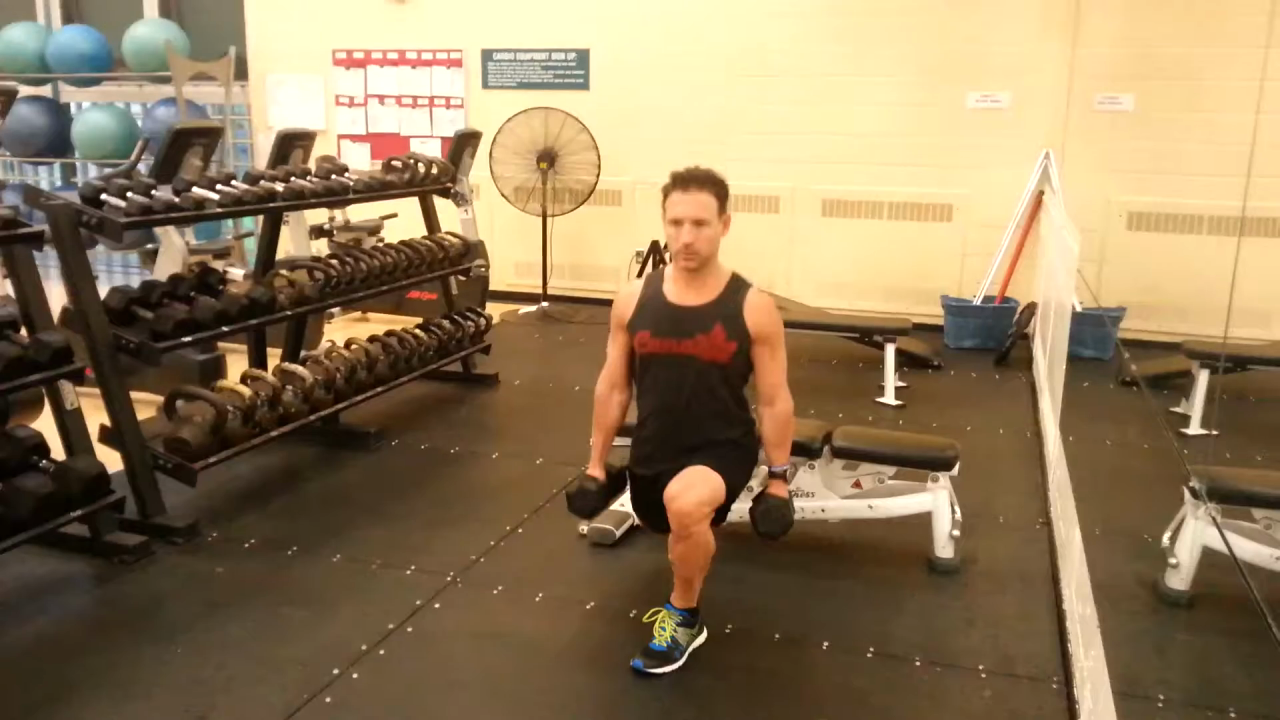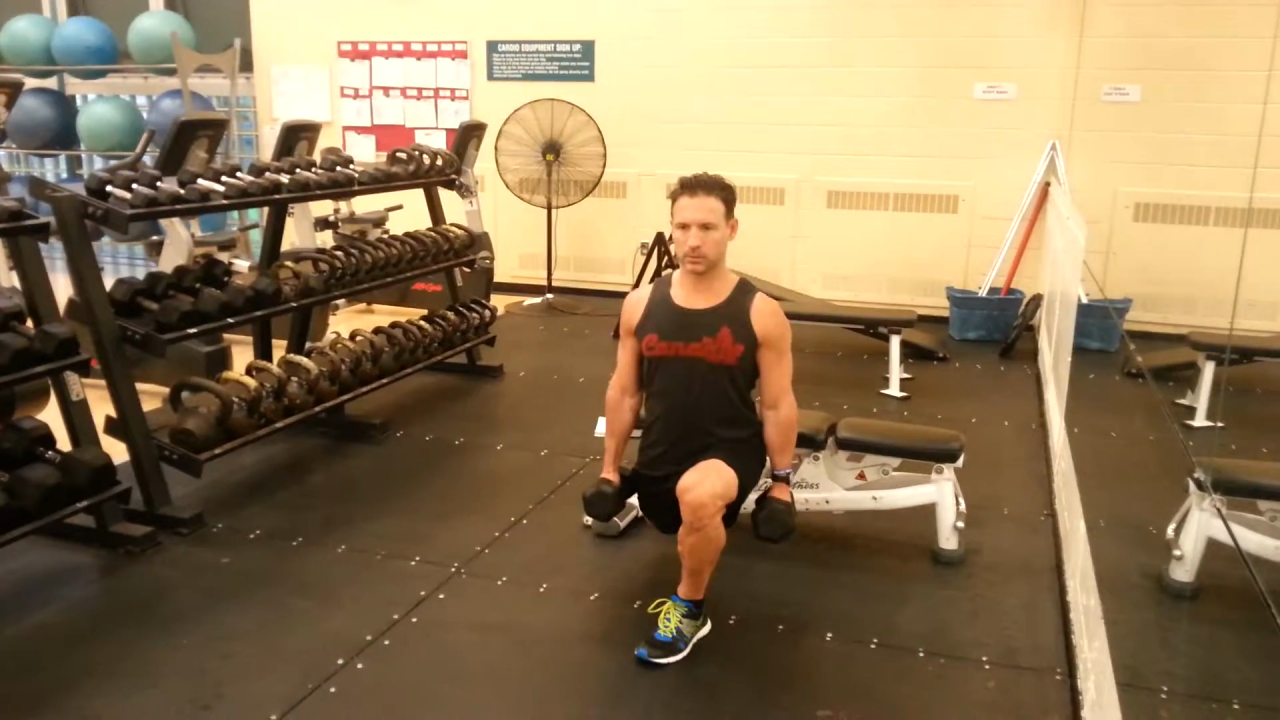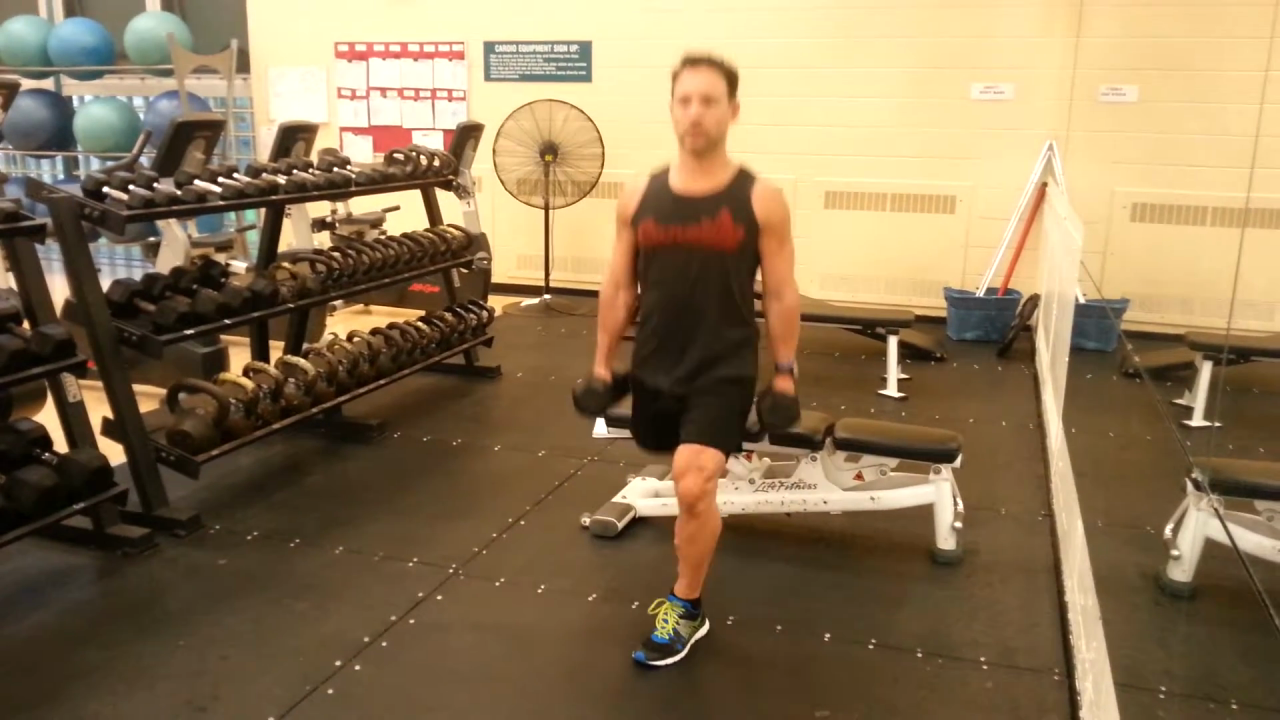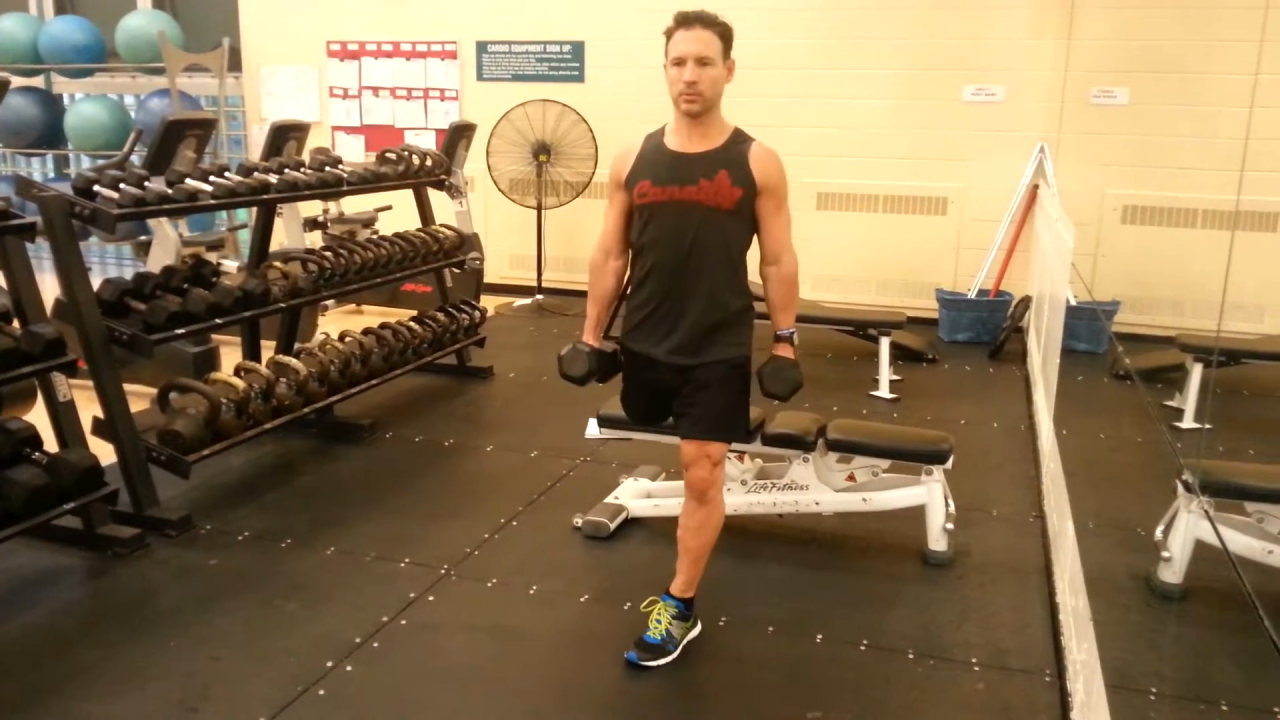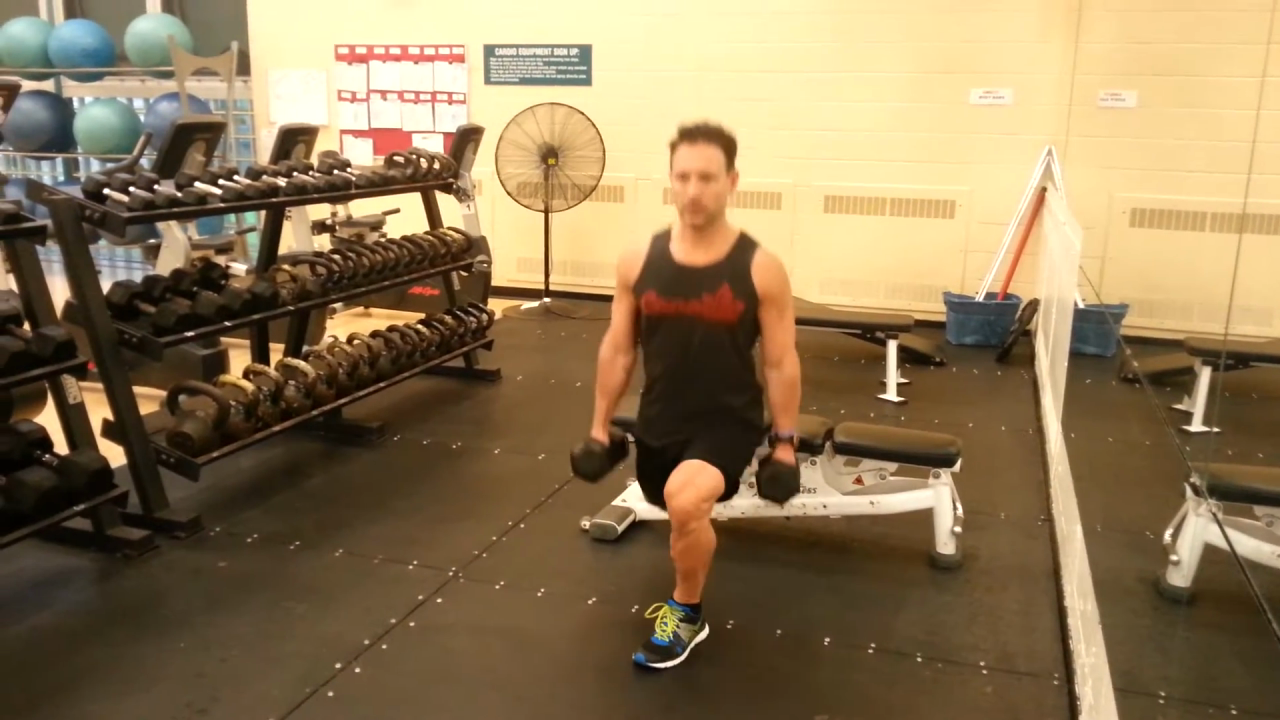
dt=0.5s
person 1, frame 1
left shoulder: (754, 309)
right shoulder: (633, 300)
left elbow: (775, 401)
right elbow: (613, 387)
left wrist: (778, 477)
right wrist: (596, 461)
left hip: (722, 446)
right hip: (652, 450)
left knee: (684, 505)
left ankle: (684, 617)
person 1, frame 2
left shoulder: (761, 314)
right shoulder: (641, 305)
left elbow: (778, 406)
right elbow: (624, 392)
left wrist: (780, 481)
right wrist: (610, 465)
left hip: (730, 447)
right hip: (660, 452)
left knee: (697, 497)
left ankle: (689, 609)
person 1, frame 3
left shoulder: (760, 200)
right shoulder: (639, 197)
left elbow: (781, 295)
right elbow: (619, 288)
left wrist: (783, 371)
right wrist: (602, 361)
left hip: (723, 371)
right hip: (654, 367)
left knee: (692, 486)
right knee: (674, 462)
left ankle: (687, 609)
person 1, frame 4
left shoulder: (756, 162)
right shoulder: (633, 160)
left elbow: (779, 261)
right elbow: (610, 255)
left wrist: (784, 340)
right wrist: (592, 331)
left hip: (718, 347)
right hip: (645, 340)
left knee: (701, 477)
right knee: (686, 453)
left ankle: (679, 608)
person 1, frame 5
left shoulder: (760, 269)
right shoulder: (638, 261)
left elbow: (781, 364)
right elbow: (617, 349)
left wrist: (784, 441)
right wrist: (600, 423)
left hip: (728, 419)
right hip: (660, 421)
left knee: (685, 503)
right knee: (672, 498)
left ankle: (687, 613)
right ankle: (702, 490)
